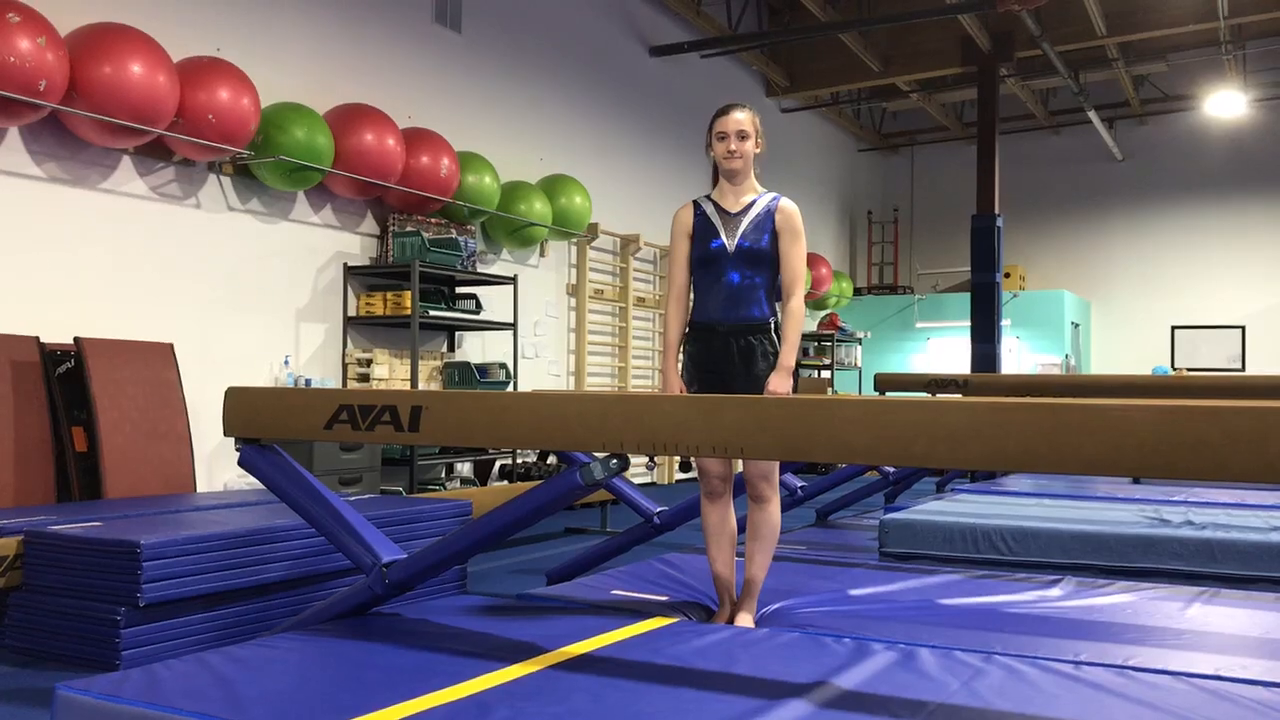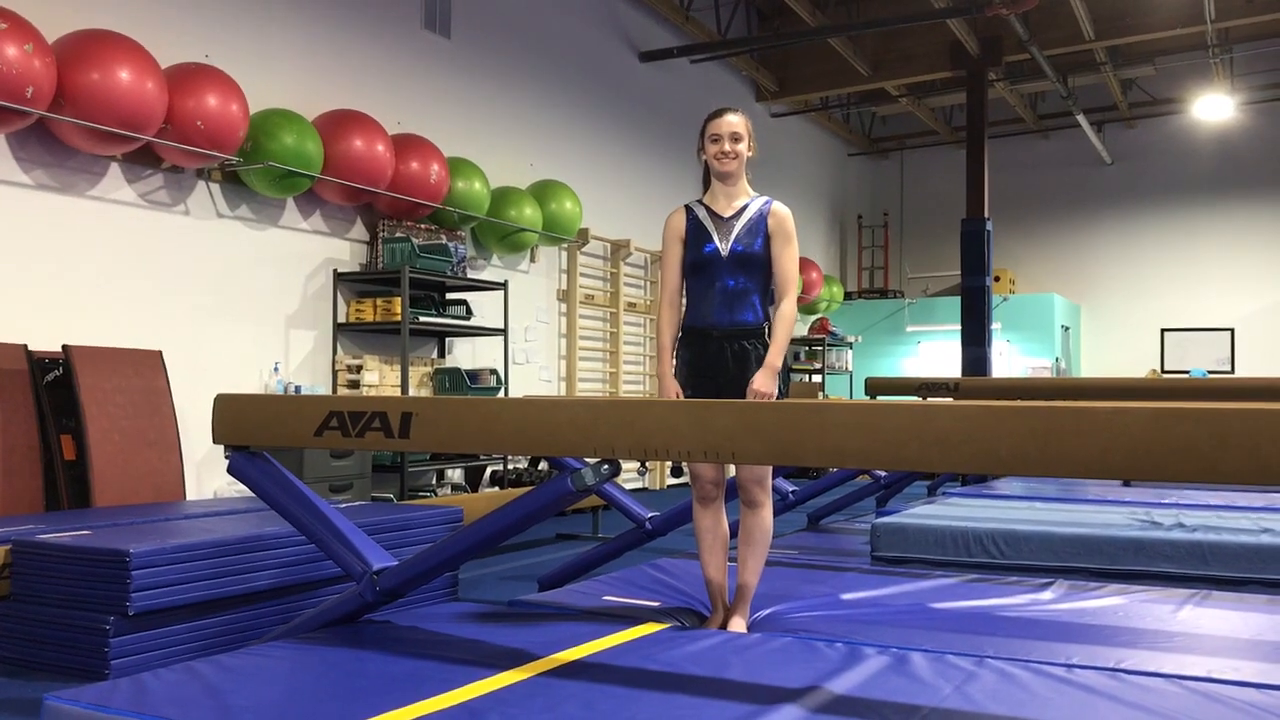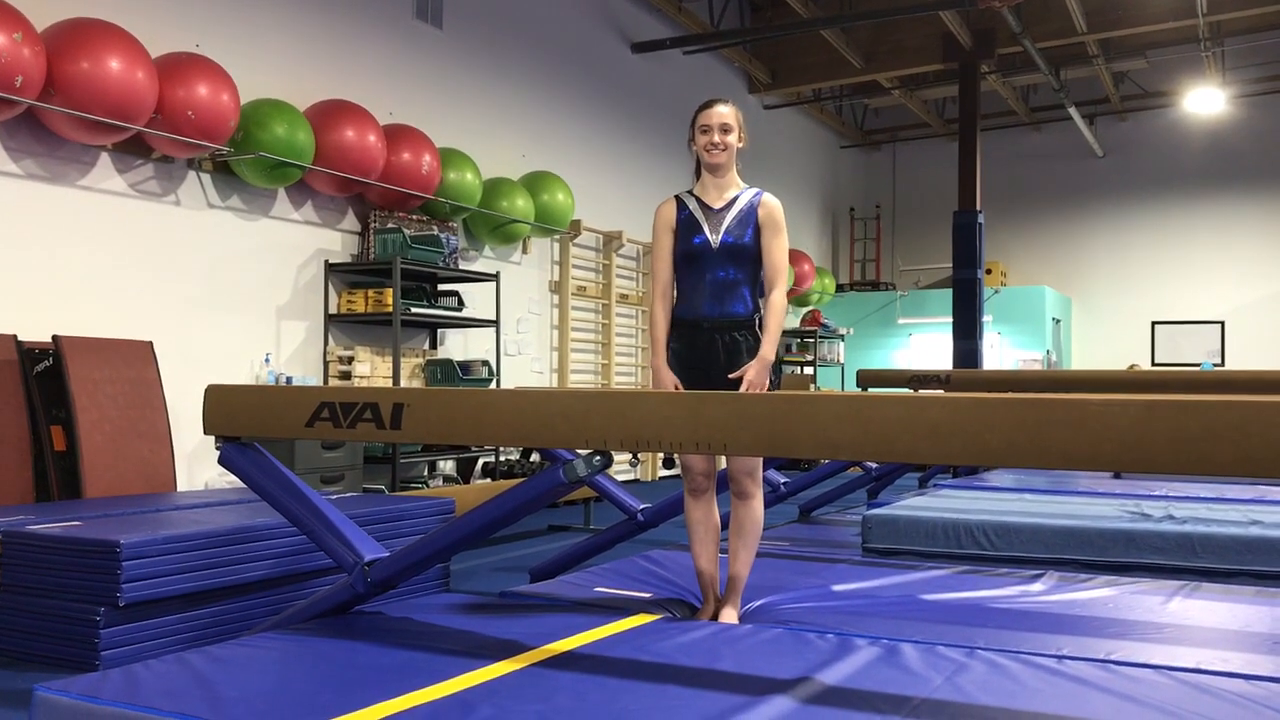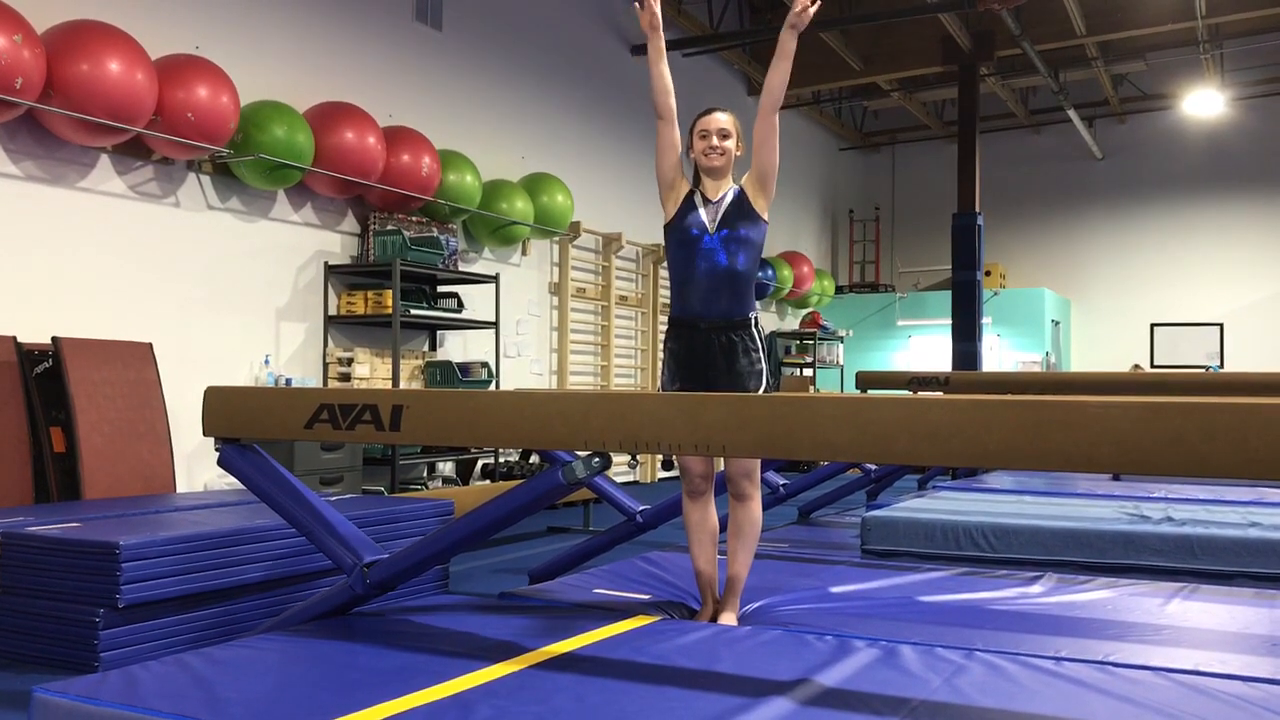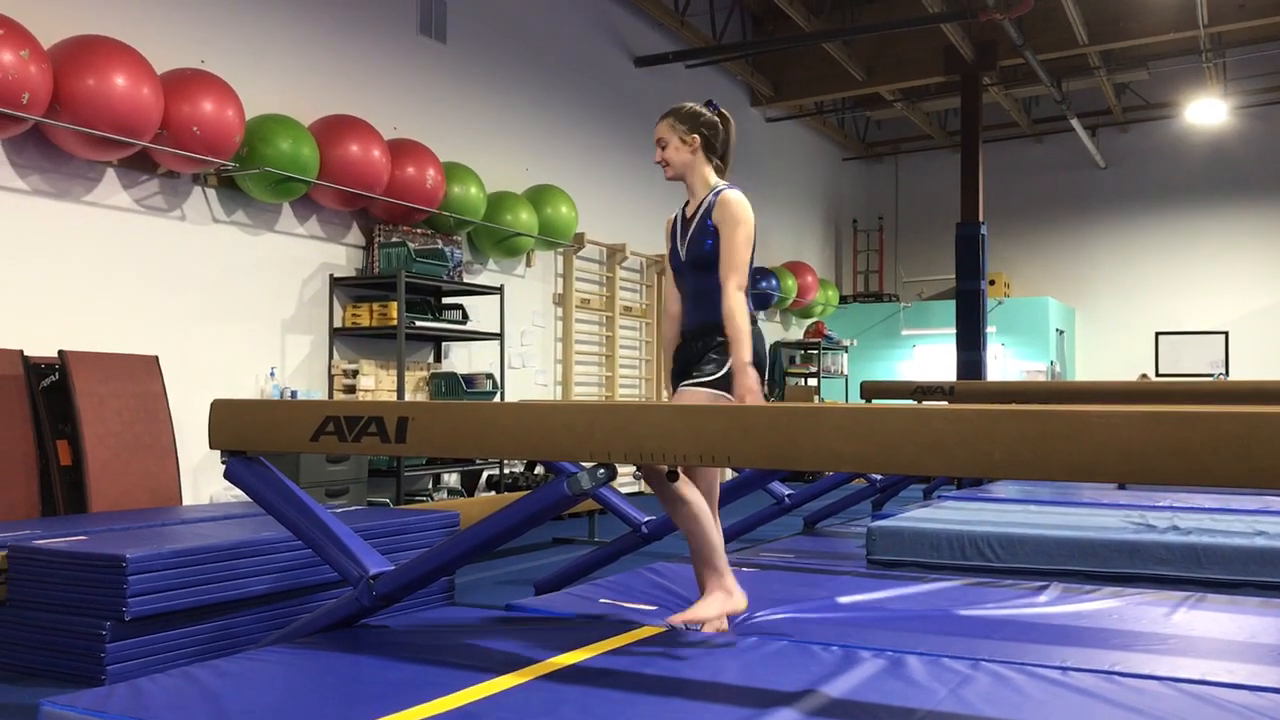
dt=1s
person 1, frame 1
left shoulder: (781, 212)
right shoulder: (690, 215)
left elbow: (794, 296)
right elbow: (677, 297)
left wrist: (784, 367)
right wrist: (670, 367)
left hip: (759, 350)
right hip: (704, 352)
left knee: (761, 483)
right knee: (713, 482)
left ankle: (748, 604)
right ankle: (724, 600)
person 1, frame 2
left shoulder: (774, 215)
right shoulder: (682, 220)
left elbow: (787, 299)
right elbow: (668, 302)
left wrist: (770, 368)
right wrist: (666, 373)
left hip: (752, 356)
right hip: (697, 356)
left knee: (754, 487)
right knee: (705, 487)
left ankle: (741, 609)
right ankle: (717, 606)
person 1, frame 3
left shoulder: (764, 207)
right shoulder: (672, 211)
left elbow: (775, 289)
right elbow: (662, 292)
left wrist: (762, 358)
right wrist: (659, 363)
left hip: (743, 346)
right hip: (688, 347)
left knee: (744, 479)
right knee: (697, 478)
left ankle: (732, 600)
right ankle: (708, 596)
person 1, frame 4
left shoulder: (754, 195)
right shoulder: (676, 196)
left elbow: (771, 111)
right elbow: (663, 114)
left hip: (740, 346)
right hip: (685, 346)
left knee: (742, 482)
right knee: (695, 481)
left ankle: (732, 602)
right ankle: (706, 599)
person 1, frame 5
left shoulder: (730, 203)
right shoulder: (680, 216)
left elbow: (733, 291)
left wrist: (745, 364)
right wrist: (672, 374)
left hip: (724, 354)
right hip: (693, 355)
left knee: (658, 462)
right knee: (699, 493)
left ankle: (723, 583)
right ankle: (711, 592)
